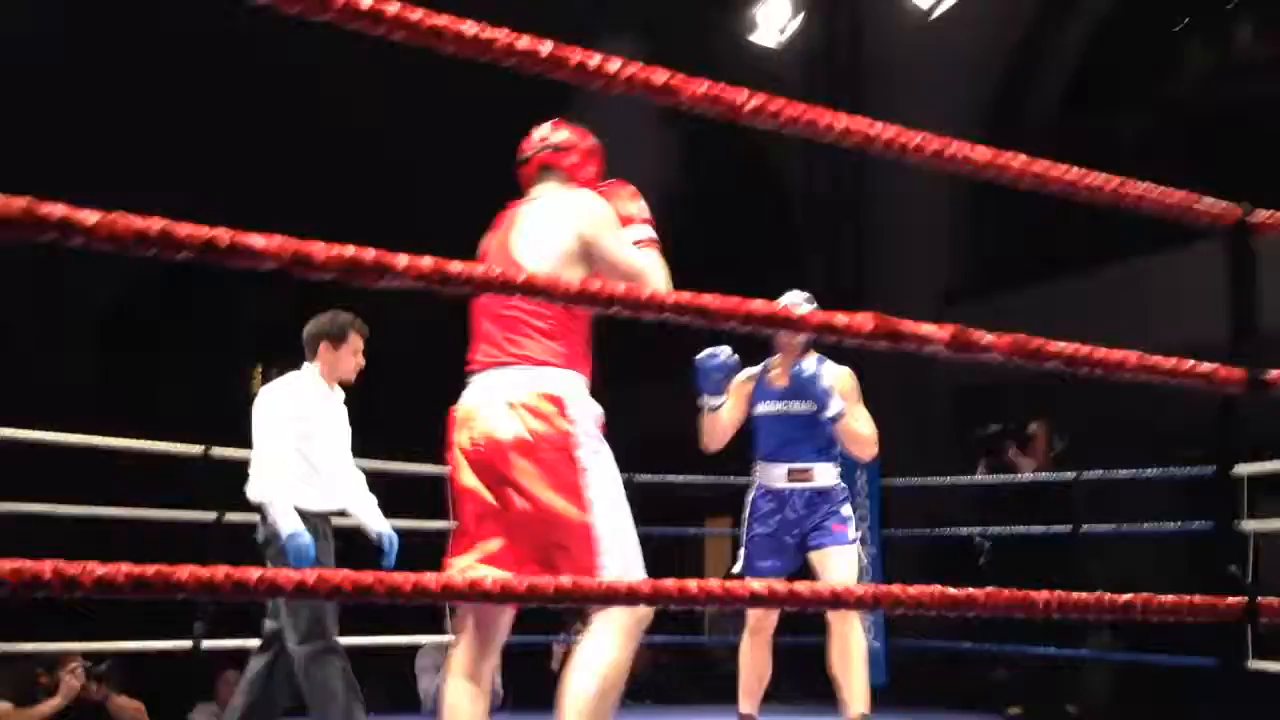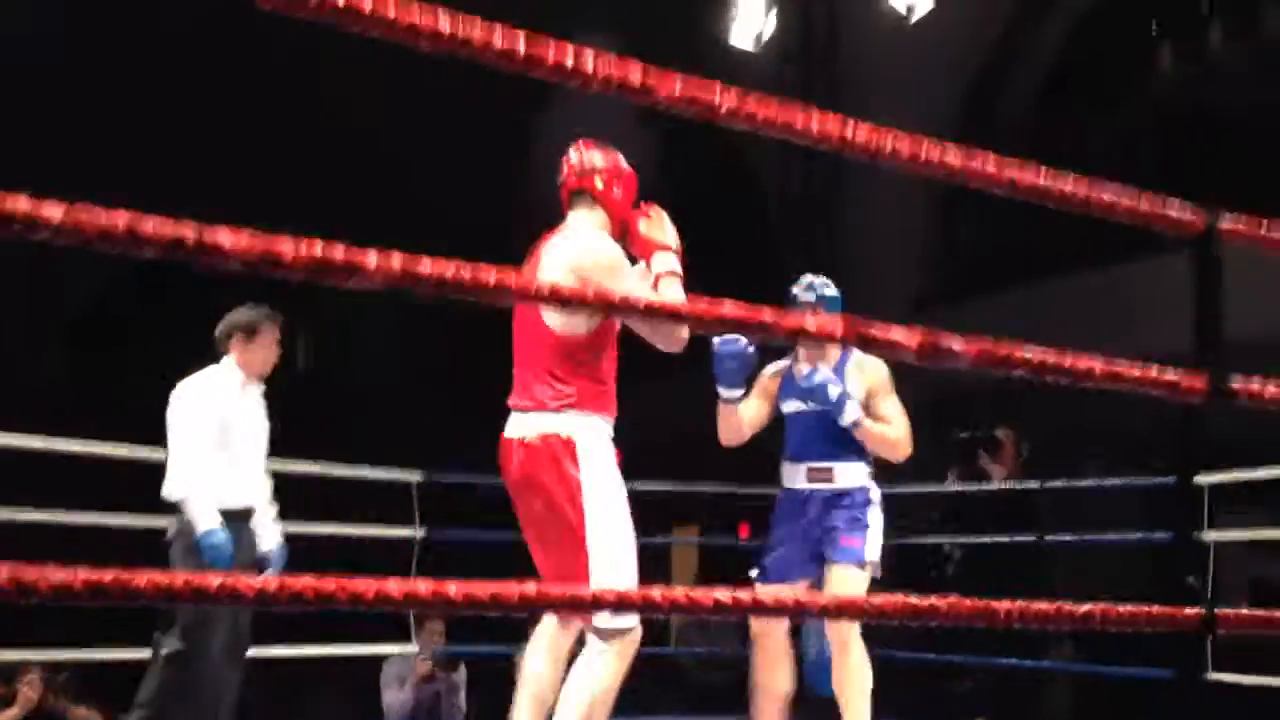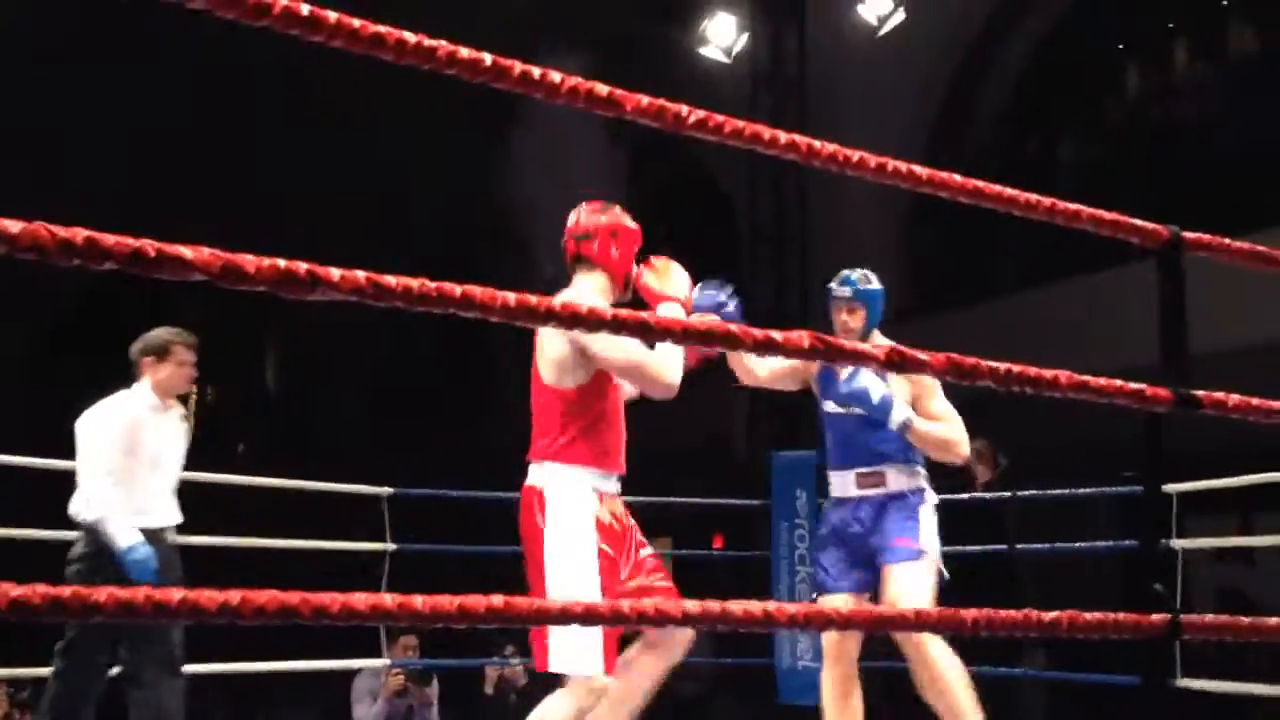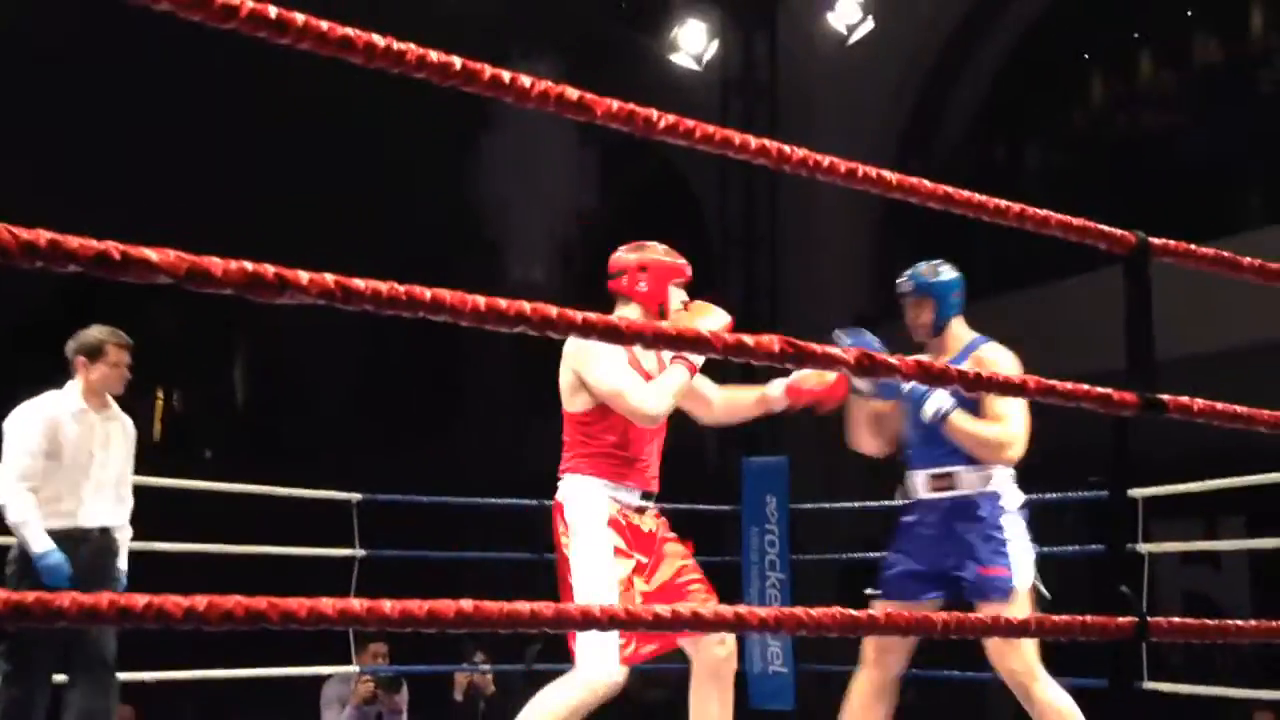
dt=0.3s
person 1, frame 1
left shoulder: (499, 232)
right shoulder: (580, 207)
right elbow: (654, 295)
right wrist: (637, 226)
left hip: (479, 416)
right hip: (547, 412)
left knee: (485, 624)
right knee: (623, 606)
person 1, frame 2
left shoulder: (548, 252)
right shoulder: (593, 250)
right elbow: (674, 334)
left wrist: (640, 271)
right wrist: (664, 255)
left hip: (528, 439)
right hip: (570, 444)
left knee: (571, 610)
right knee: (616, 631)
person 1, frame 3
left shoulder: (591, 314)
right shoulder: (581, 312)
left elbow: (627, 385)
right elbow: (662, 381)
right wrist: (670, 302)
left hip: (598, 503)
right hip: (566, 500)
left knee: (669, 633)
right knee: (590, 675)
person 1, frame 4
left shoulder: (654, 353)
right shoulder: (590, 342)
left elbow: (712, 406)
right elbow: (650, 408)
left wrist: (785, 391)
right wrist: (691, 347)
left hip: (642, 520)
right hip: (592, 511)
left knee: (716, 647)
right knee: (603, 672)
person 2, frame 1
left shoulder: (837, 376)
right shoulder: (749, 379)
left elbow: (868, 449)
right elbow: (712, 441)
left wrist: (828, 403)
right wrist: (711, 393)
left hip: (825, 500)
right hip: (771, 501)
left knee: (842, 608)
right knee: (759, 621)
person 2, frame 2
left shoulder: (868, 368)
right shoulder: (777, 374)
left elbow: (900, 447)
right elbow: (731, 437)
left wrist: (845, 409)
right wrist: (729, 385)
left hip: (849, 501)
right hip: (796, 502)
left knee: (840, 623)
right knee: (766, 626)
person 2, frame 3
left shoulder: (911, 370)
right shoulder: (817, 367)
left elbow: (958, 449)
right elbow: (752, 373)
left wrist: (896, 413)
right wrist: (723, 323)
left hip: (900, 506)
right hip: (843, 510)
left knee: (911, 627)
right knee: (837, 650)
person 2, frame 4
left shoulder: (993, 360)
left elbow: (1008, 446)
right elbow: (871, 443)
left wrist: (931, 403)
right wrist: (862, 382)
left hip: (983, 515)
right hip: (925, 519)
left knee: (1017, 665)
right knee: (878, 656)
person 3, frame 1
left shoulder: (334, 405)
right shoulder: (284, 396)
left elbow: (345, 475)
right elbow: (270, 469)
left wrist: (378, 524)
right wrist: (290, 527)
left hip: (315, 528)
right hip: (290, 529)
left knee: (283, 640)
right knee: (315, 638)
person 3, frame 2
left shoulder: (252, 400)
right shoulder: (201, 390)
right elbow: (188, 463)
left wrist: (269, 538)
right wrist: (207, 525)
left hip: (237, 529)
right hip: (205, 528)
left knee: (229, 645)
right knee: (192, 640)
person 3, frame 3
left shoulder: (177, 423)
right shoulder: (113, 414)
right elbow: (97, 486)
right wrist: (128, 542)
left hip: (156, 549)
right hip: (107, 548)
left knee: (163, 662)
right knee: (82, 661)
person 3, frame 4
left shoulder: (122, 424)
right shoulder: (41, 414)
left wrist: (119, 557)
right wrist: (41, 547)
left hip: (97, 549)
right hip: (45, 550)
left knee: (96, 660)
